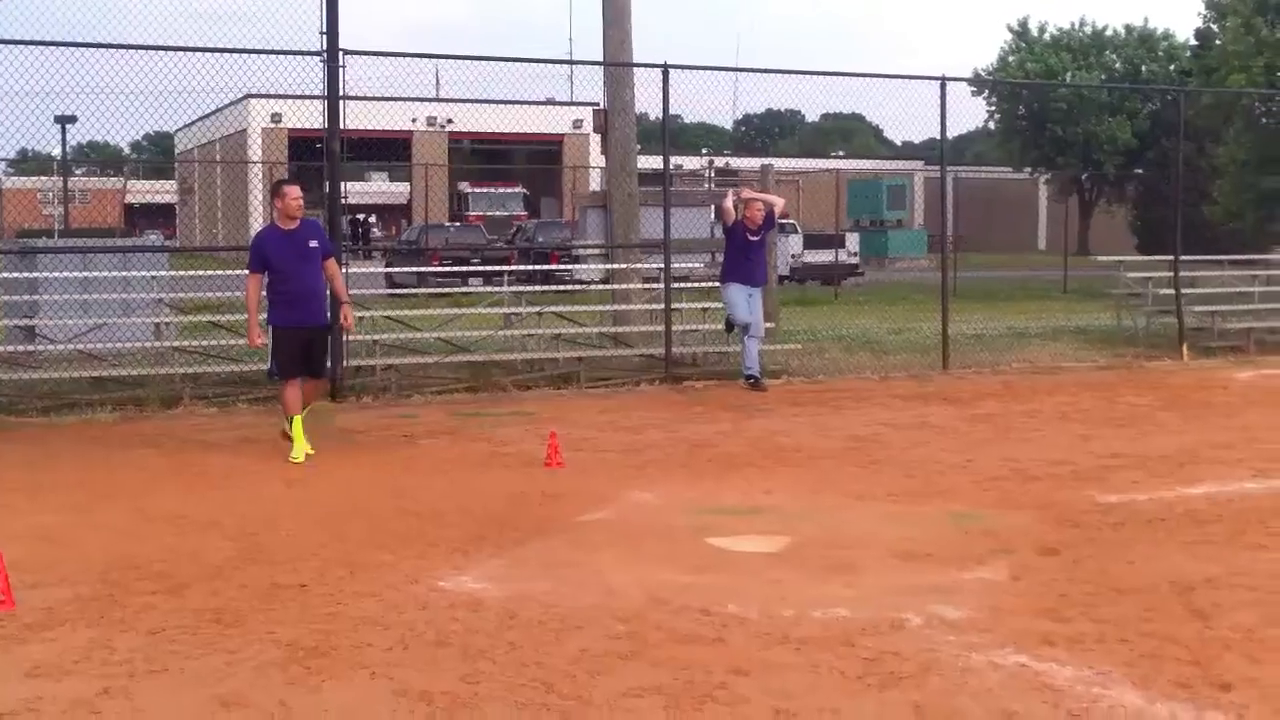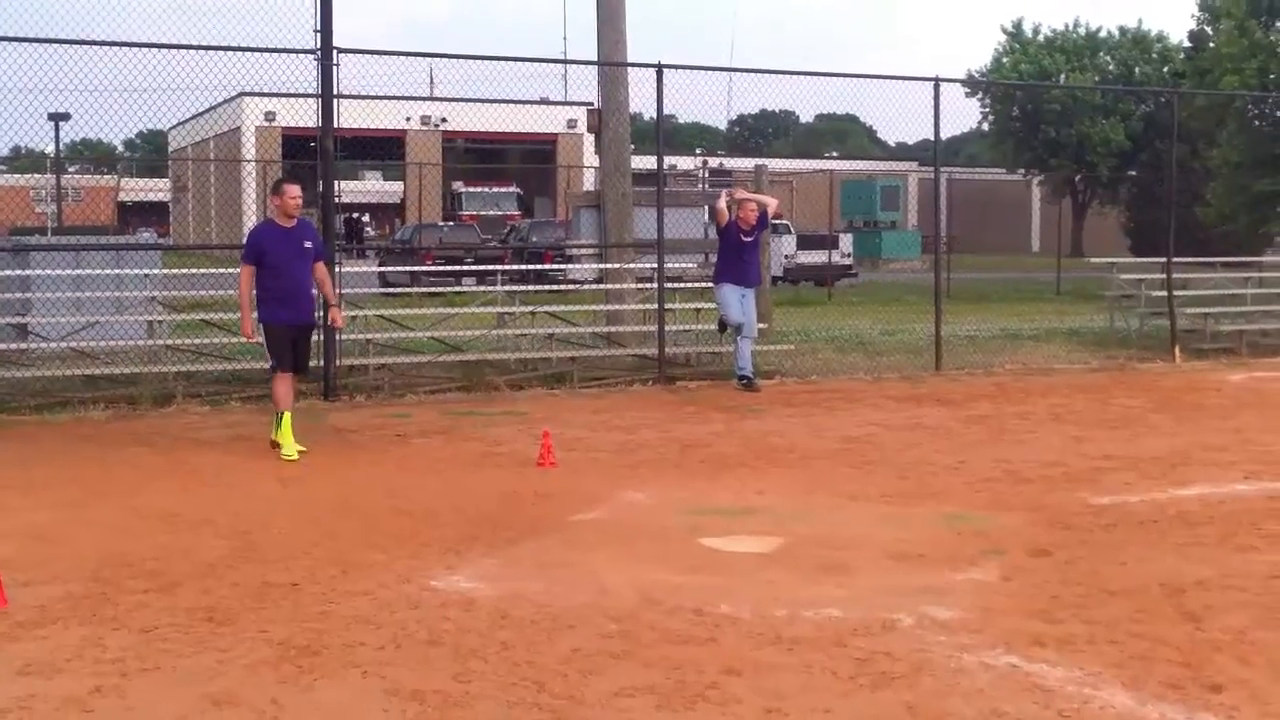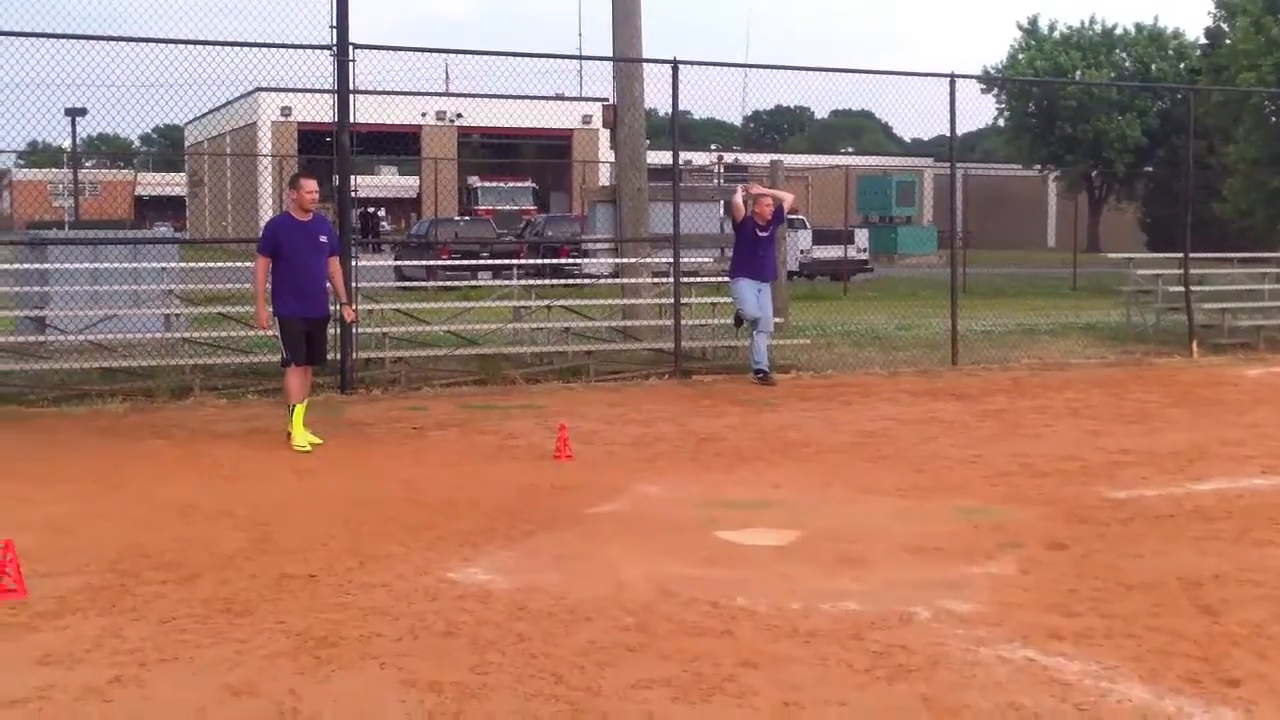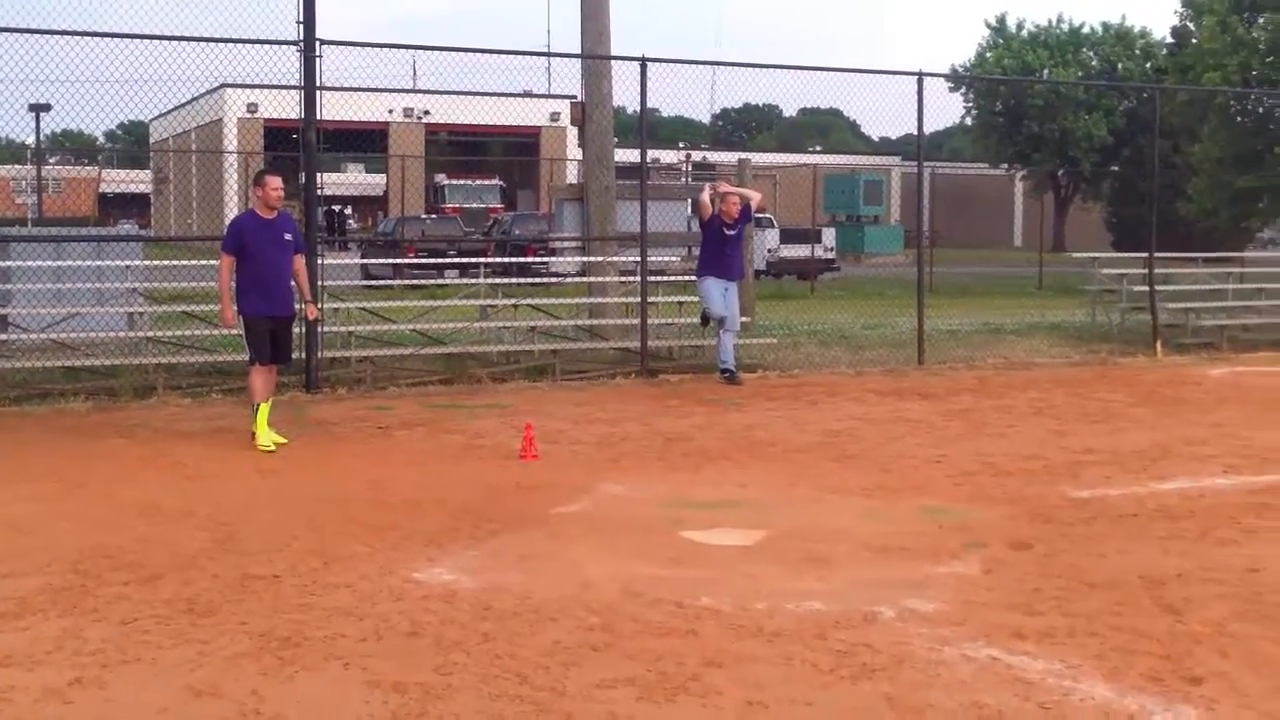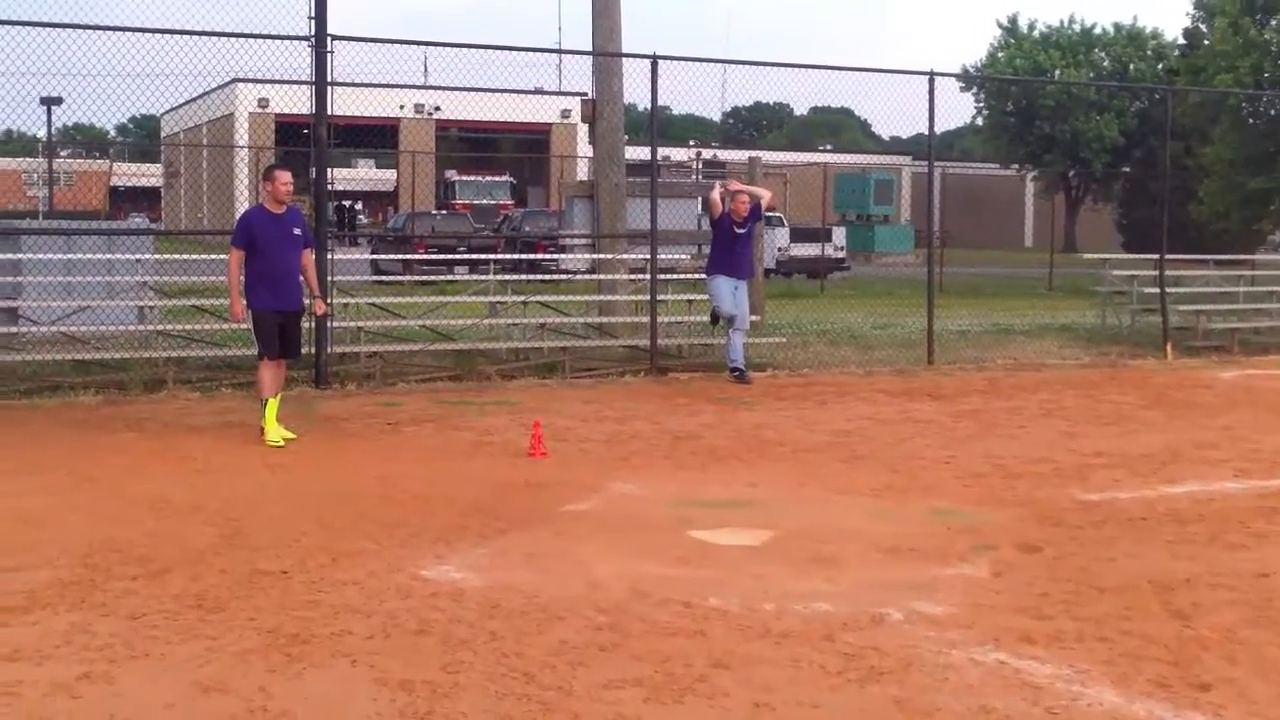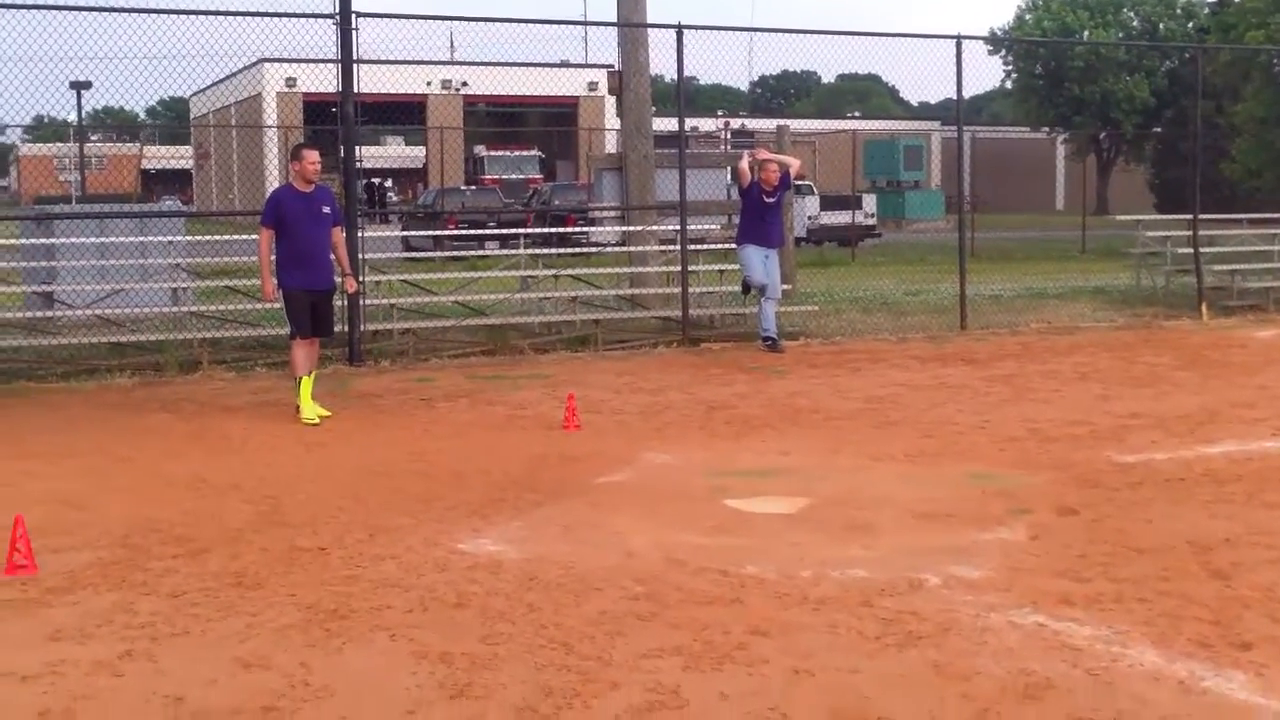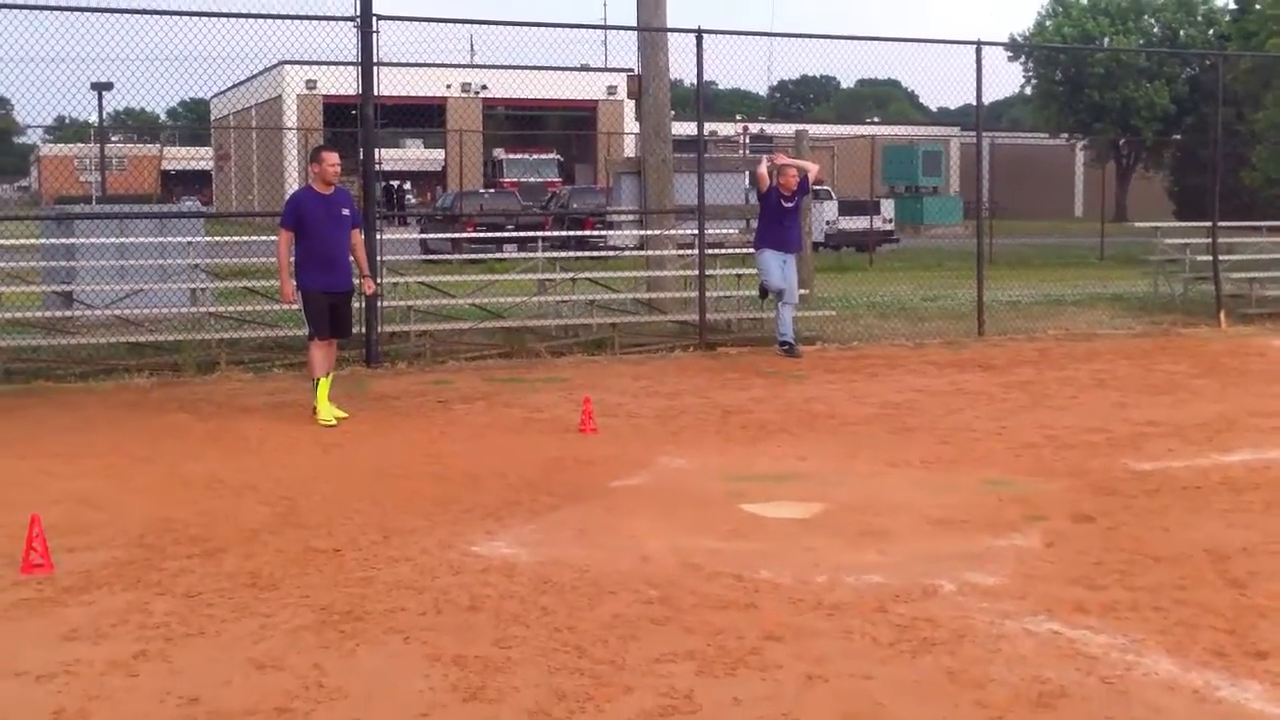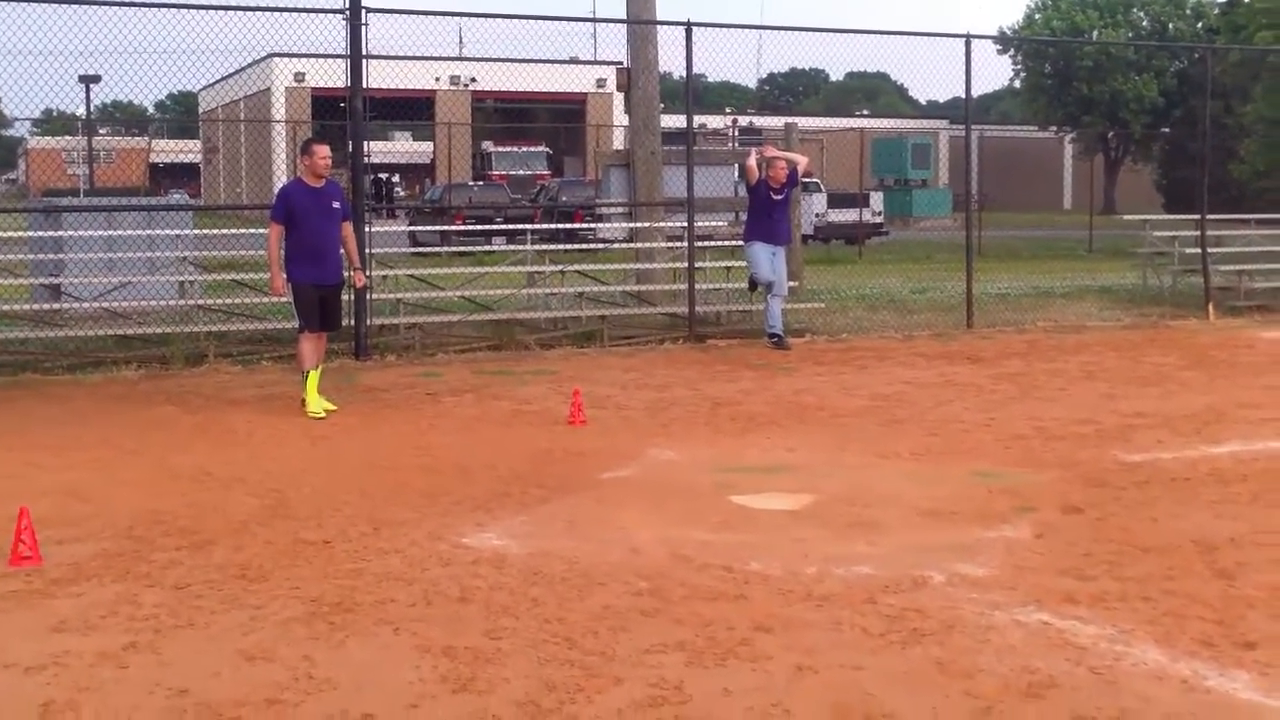
dt=0.5s
person 1, frame 1
left shoulder: (315, 229)
right shoulder: (264, 239)
left elbow: (331, 268)
right elbow: (254, 282)
left wrist: (345, 302)
right wrist: (253, 324)
left hip: (318, 321)
right hip: (284, 323)
left knee: (316, 378)
right knee: (290, 379)
left ankle: (292, 426)
right ankle: (298, 438)
person 1, frame 2
left shoulder: (309, 231)
right shoulder: (260, 233)
left elbow: (319, 271)
right elbow: (247, 275)
left wrist: (332, 305)
right wrist: (245, 316)
left hip: (304, 318)
right hip: (274, 318)
left knee: (294, 375)
right knee: (282, 373)
left ankle: (278, 432)
right ankle: (286, 437)
person 1, frame 3
left shoulder: (324, 226)
right shoulder: (276, 226)
left elbow: (333, 267)
right elbow: (261, 267)
left wrist: (344, 302)
right wrist: (260, 306)
left hip: (319, 311)
right hip: (289, 311)
left knee: (308, 366)
right knee: (294, 365)
left ankle: (298, 424)
right ankle: (295, 428)
person 1, frame 4
left shoulder: (289, 223)
right shoulder: (241, 224)
left elbow: (298, 264)
right elbow: (226, 265)
left wrist: (308, 300)
right wrist: (226, 305)
left hip: (284, 309)
right hip: (254, 310)
left knee: (273, 366)
right knee: (259, 364)
left ankle: (263, 424)
right ankle: (259, 428)
person 1, frame 5
left shoulder: (298, 218)
right shoulder: (251, 218)
left elbow: (306, 259)
right elbow: (235, 260)
left wrist: (316, 295)
right wrist: (235, 299)
left hip: (293, 304)
right hip: (263, 304)
left knee: (282, 360)
right knee: (268, 359)
left ankle: (273, 419)
right ankle: (268, 423)
person 1, frame 6
left shoulder: (327, 196)
right shoulder: (279, 198)
left elbow: (336, 237)
right elbow: (265, 239)
left wrist: (347, 273)
right wrist: (266, 278)
left hip: (324, 283)
right hip: (294, 284)
left knee: (315, 338)
right knee: (301, 338)
left ankle: (307, 397)
right ankle: (303, 401)
person 1, frame 7
left shoulder: (346, 198)
right shoulder: (299, 200)
left elbow: (355, 239)
right elbow: (284, 241)
left wrist: (366, 275)
right wrist: (285, 280)
left hip: (342, 284)
right hip: (313, 285)
left knee: (333, 340)
right knee: (319, 339)
left ankle: (325, 399)
right ankle: (320, 402)
person 1, frame 8
left shoulder: (336, 191)
right shoulder: (289, 192)
left elbow: (346, 231)
right elbow: (275, 234)
left wrist: (356, 266)
right wrist: (276, 272)
left hip: (333, 277)
right hip: (303, 278)
left knee: (323, 333)
right knee: (309, 332)
left ankle: (314, 391)
right ankle: (309, 394)
person 2, frame 1
left shoulder: (763, 226)
right shoulder: (736, 227)
left elbow: (780, 202)
right elbow: (726, 206)
left wrist: (752, 194)
right wrist: (730, 196)
left hip: (755, 287)
right hip: (733, 284)
left knee: (755, 332)
right knee: (743, 319)
left ankle: (751, 375)
right ankle: (732, 319)
person 2, frame 2
left shoulder: (757, 227)
right shoulder: (729, 228)
left elbow: (773, 203)
right elbow: (720, 208)
left wrist: (746, 195)
right wrist: (724, 196)
left hip: (749, 287)
right hip: (727, 284)
left knee: (748, 332)
right knee: (736, 319)
left ankle: (744, 376)
right ankle: (725, 319)
person 2, frame 3
left shoulder: (773, 222)
right shoulder: (745, 223)
left elbow: (789, 198)
right elbow: (736, 203)
left wrist: (762, 190)
right wrist: (740, 192)
left hip: (764, 282)
right hip: (743, 279)
left knee: (764, 327)
right knee: (752, 313)
left ankle: (760, 370)
right ankle: (741, 314)
person 2, frame 4
left shoulder: (740, 220)
right shoulder: (712, 221)
left elbow: (757, 197)
right elbow: (703, 201)
left wrist: (730, 189)
right wrist: (707, 190)
left hip: (731, 281)
right hip: (709, 278)
left knee: (730, 326)
right knee: (718, 312)
left ankle: (727, 369)
right ankle: (708, 313)
person 2, frame 5
left shoulder: (751, 218)
right shoulder: (722, 219)
left elbow: (767, 195)
right elbow: (713, 199)
left wrist: (741, 187)
right wrist: (718, 188)
left hip: (741, 279)
right hip: (719, 276)
left knee: (740, 325)
right knee: (728, 311)
left ankle: (736, 368)
right ankle: (718, 311)
person 2, frame 6
left shoulder: (780, 187)
right shoulder: (751, 189)
left elbow: (796, 164)
right elbow: (742, 168)
left wrist: (769, 156)
right wrist: (746, 157)
left hip: (771, 248)
right hip: (749, 245)
left knee: (772, 294)
right knee: (759, 281)
left ankle: (769, 337)
right ankle: (749, 281)
person 2, frame 7
left shoulder: (798, 192)
right shoulder: (770, 193)
left elbow: (814, 168)
right elbow: (761, 173)
left wrist: (788, 161)
right wrist: (765, 162)
left hip: (789, 253)
right hip: (767, 250)
left knee: (789, 299)
right knee: (777, 285)
left ankle: (785, 342)
right ankle: (766, 285)
person 2, frame 8
left shoulder: (787, 184)
right shoulder: (759, 186)
left elbow: (804, 161)
right elbow: (750, 166)
left wrist: (777, 153)
right wrist: (754, 154)
left hip: (779, 245)
right hip: (757, 242)
left knee: (778, 291)
right knee: (766, 277)
left ankle: (774, 334)
right ankle: (755, 278)
